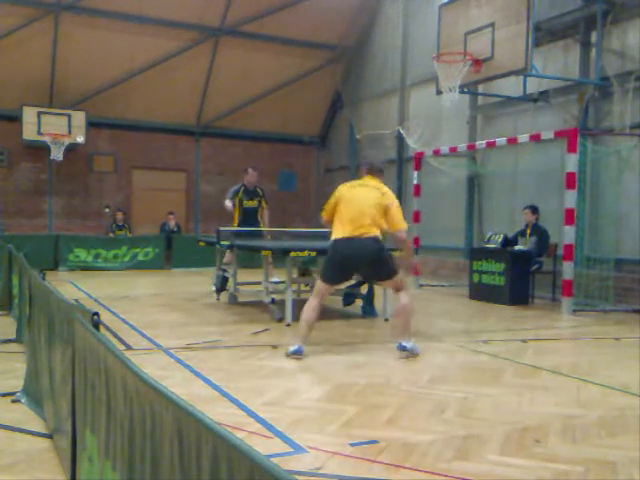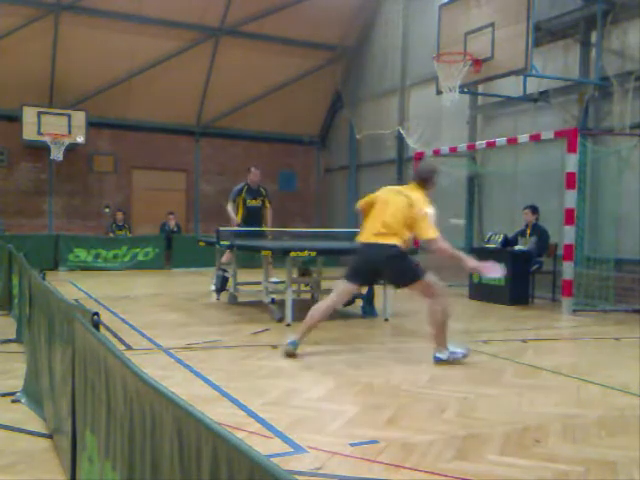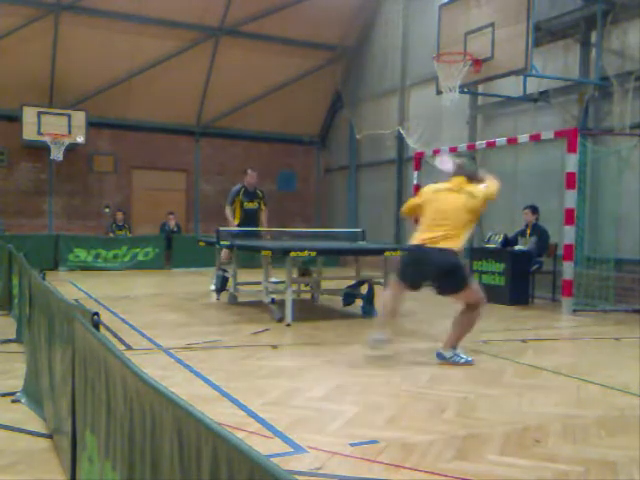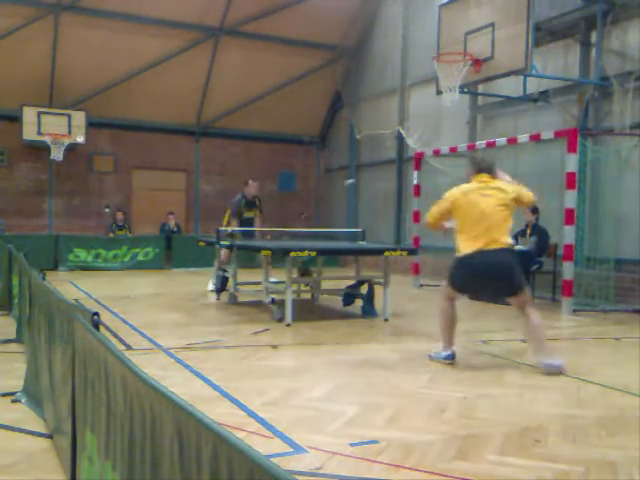
dt=0.2s
person 1, frame 1
left shoulder: (343, 188)
right shoulder: (386, 195)
left elbow: (326, 219)
right elbow: (401, 235)
right wrist: (409, 258)
left hip: (339, 248)
right hip: (369, 250)
left knee: (317, 297)
right knee: (401, 289)
left ankle: (298, 345)
right ankle: (405, 342)
person 1, frame 2
left shoulder: (385, 192)
right shoulder: (421, 205)
left elbow: (360, 207)
right elbow: (434, 243)
right wrist: (465, 260)
left hip: (366, 252)
right hip: (391, 254)
left knee: (337, 297)
right knee: (436, 294)
left ankle: (296, 340)
right ankle: (442, 351)
person 1, frame 3
left shoulder: (430, 190)
right shoulder: (479, 194)
left elbow: (406, 212)
right elbow: (493, 183)
right wrist: (477, 174)
left hip: (416, 254)
right hip: (445, 259)
left knee: (395, 288)
right knee: (476, 303)
left ankle: (380, 332)
right ankle: (448, 349)
person 1, frame 4
left shoulder: (456, 194)
right shoulder: (506, 190)
left elbow: (430, 222)
right elbow: (530, 198)
left wrist: (445, 225)
left hip: (472, 262)
right hip: (504, 259)
left knee: (448, 297)
right knee: (525, 307)
left ankle: (446, 350)
right ankle: (545, 358)
